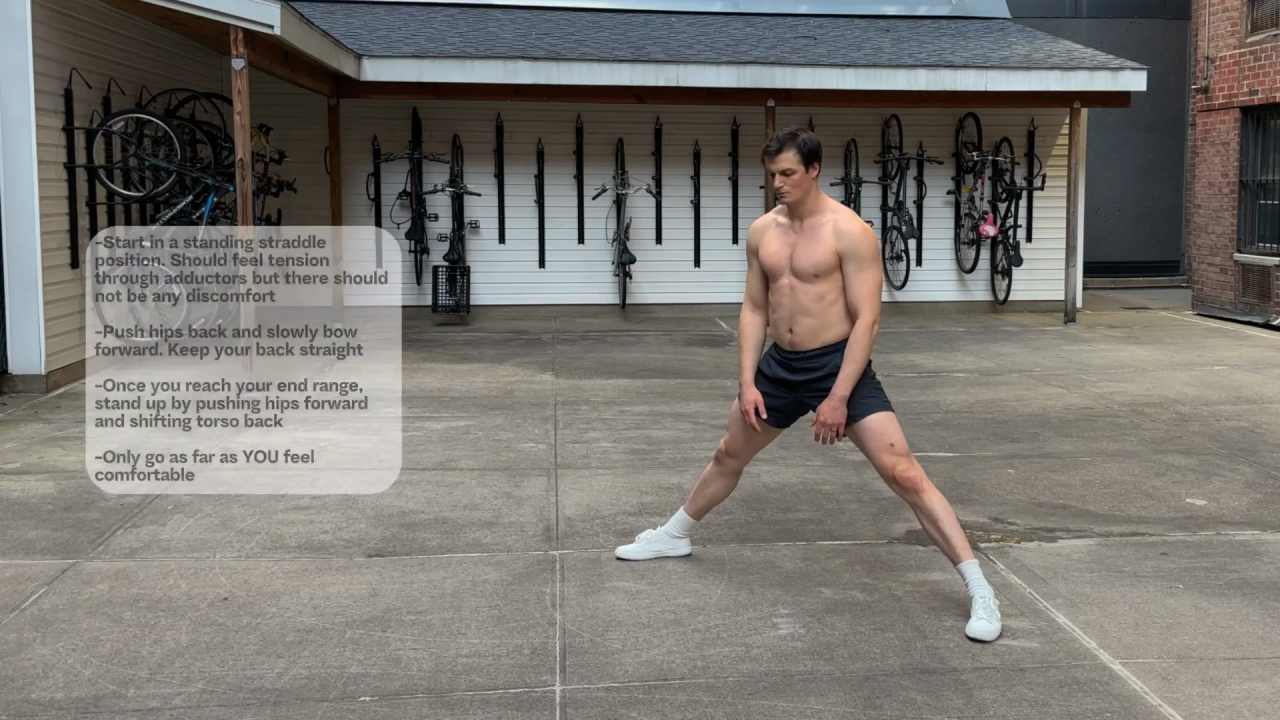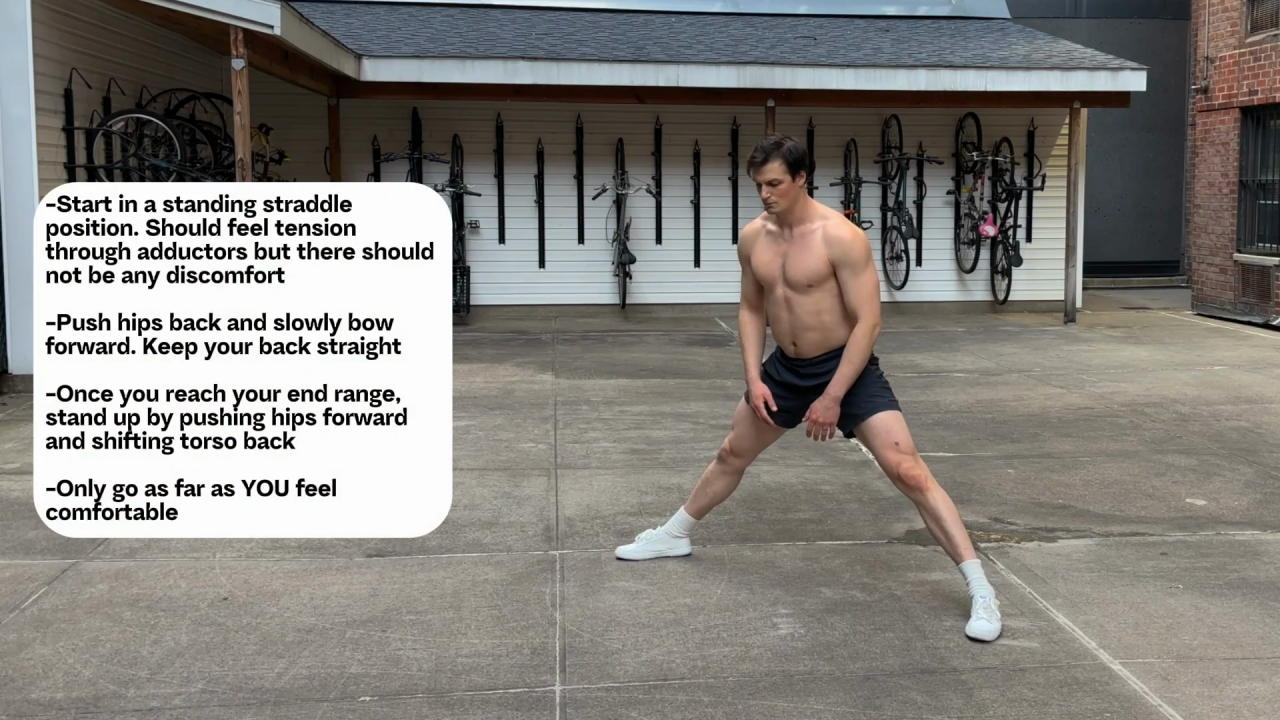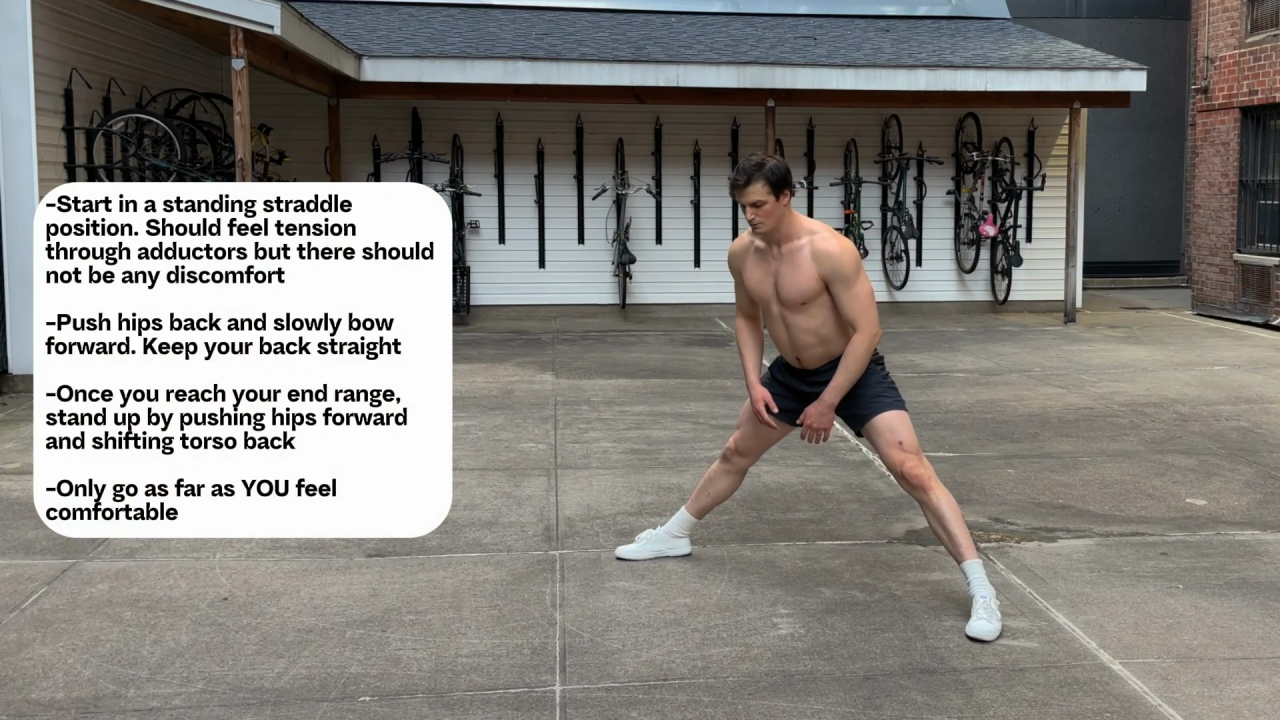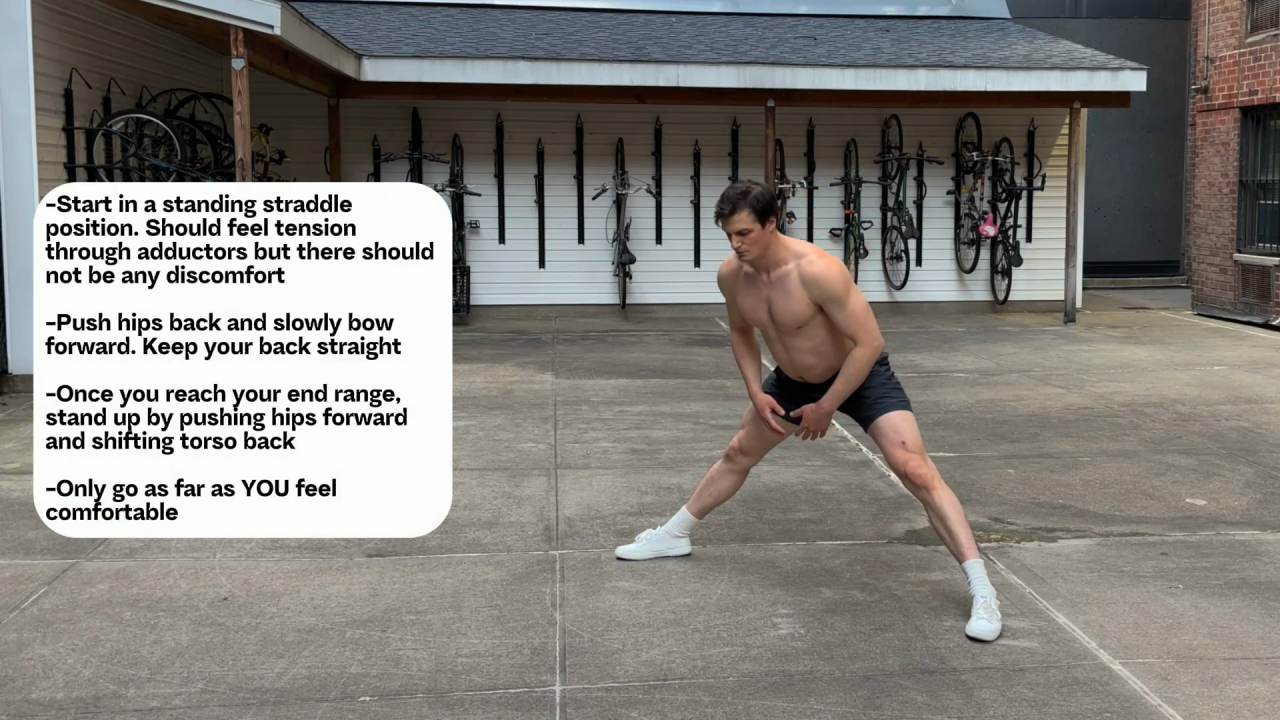
dt=0.7s
person 1, frame 1
left shoulder: (850, 231)
right shoulder: (762, 230)
left elbow: (867, 319)
right elbow: (754, 308)
left wrist: (838, 397)
right wrist: (747, 381)
left hip: (838, 365)
right hip: (779, 366)
left knee: (904, 473)
right knee: (728, 456)
left ankle: (979, 590)
right ankle: (674, 535)
person 1, frame 2
left shoulder: (840, 236)
right shoulder: (752, 237)
left elbow: (868, 321)
right elbow: (751, 308)
left wrist: (832, 398)
right wrist: (753, 378)
left hip: (847, 368)
right hip: (784, 368)
left knee: (908, 472)
right knee: (731, 455)
left ankle: (979, 589)
right ankle: (673, 535)
person 1, frame 3
left shoulder: (830, 249)
right shoulder: (741, 252)
left elbow: (867, 330)
right elbow: (747, 317)
left wrist: (827, 403)
right wrist: (754, 383)
left hip: (855, 372)
right hip: (789, 373)
left knee: (913, 471)
right knee: (735, 454)
left ankle: (981, 590)
right ankle: (674, 534)
person 1, frame 4
left shoulder: (817, 270)
right shoulder: (731, 275)
left elbow: (869, 343)
right elbow: (741, 331)
left wrist: (826, 408)
right wrist: (756, 393)
left hip: (862, 376)
right hip: (792, 380)
left knee: (916, 470)
right knee: (737, 454)
left ankle: (982, 590)
right ankle: (673, 535)
